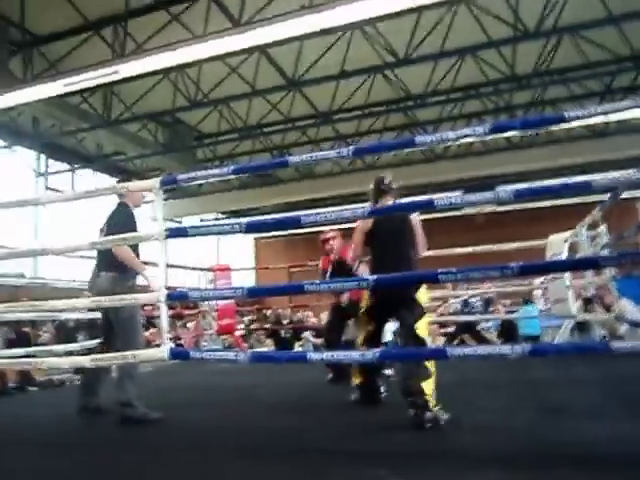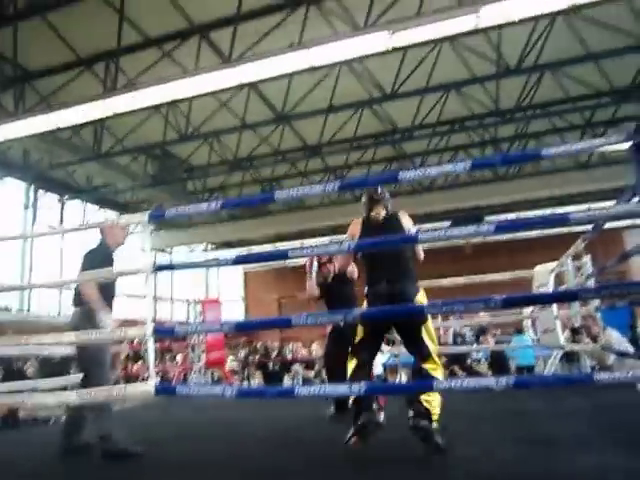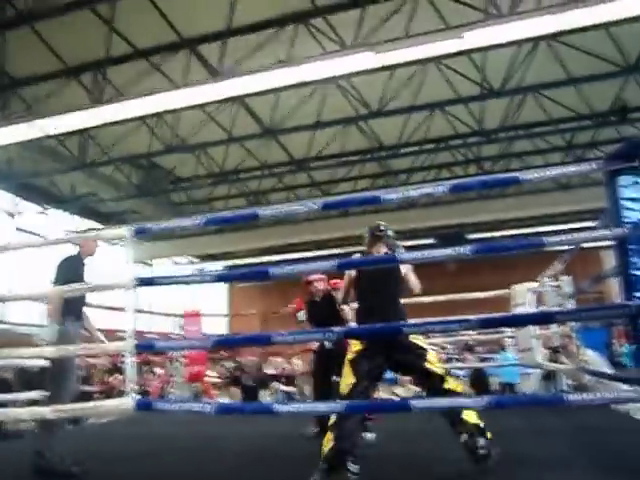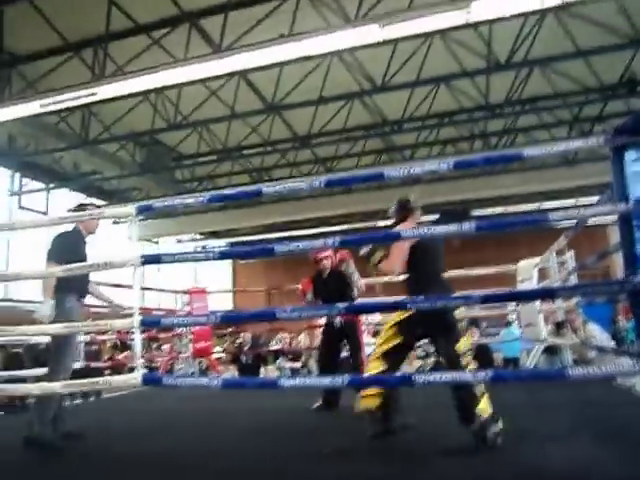
dt=0.2s
person 1, frame 1
left shoulder: (367, 216)
right shoulder: (410, 213)
left elbow: (356, 255)
right elbow: (421, 251)
left hip: (380, 285)
right hip: (409, 283)
left knee: (370, 341)
right knee: (416, 345)
left ankle: (367, 392)
right ankle: (421, 407)
person 1, frame 2
left shoulder: (358, 226)
right shoulder: (402, 219)
left elbow: (343, 262)
right elbow: (419, 256)
left hip: (377, 297)
right hip: (407, 292)
left knee: (361, 357)
right knee: (427, 357)
left ankle: (363, 418)
right ankle: (424, 419)
person 1, frame 3
right shoulder: (399, 261)
left elbow: (343, 297)
right elbow: (416, 289)
left hip: (368, 337)
right hip: (400, 332)
left knee: (352, 400)
right knee: (441, 384)
right ankle: (476, 440)
person 1, frame 4
left shoulder: (405, 230)
left elbow: (395, 269)
left wrist: (375, 257)
right wrist: (384, 255)
right hip: (444, 299)
left knee: (383, 358)
right knee: (460, 365)
left ankle: (382, 418)
right ankle: (485, 425)
person 2, frame 1
left shoulder: (115, 217)
right shoulder: (124, 214)
right elbow: (120, 249)
left wrist: (93, 284)
right wrist: (145, 273)
left hip: (106, 282)
right hip: (119, 281)
left knee: (109, 344)
right knee: (130, 345)
left ankle: (88, 399)
right ankle: (129, 406)
person 2, frame 2
left shoulder: (103, 256)
right shoulder: (99, 253)
right elbow: (85, 283)
right wrist: (104, 313)
left hip: (89, 321)
right hip: (90, 321)
left knee: (90, 380)
right knee: (101, 379)
left ankle: (72, 438)
right ankle: (107, 440)
person 2, frame 3
left shoulder: (76, 268)
right shoulder: (71, 263)
right elbow: (55, 293)
left wrist: (96, 333)
right wrist: (52, 324)
left hip: (68, 330)
right hip: (63, 329)
left knee: (59, 392)
right knee: (63, 391)
left ankle: (44, 453)
right ankle: (44, 456)
person 2, frame 4
left shoulder: (79, 244)
right shoulder: (66, 238)
left elbow: (86, 283)
right elbow: (51, 268)
left wrist: (111, 303)
right wrist: (47, 301)
left hip: (72, 306)
right hip: (64, 304)
left knee: (62, 367)
right knee: (60, 367)
left ankle: (56, 426)
right ankle: (39, 429)
person 3, frame 1
left shoulder: (349, 255)
right shoulder: (326, 262)
left wrist: (352, 262)
right wrist: (325, 272)
left hip: (357, 299)
right hip: (341, 302)
right knee: (330, 335)
right ankle: (339, 371)
person 3, frame 2
left shoulder: (345, 276)
right shoulder: (322, 285)
left elbow: (354, 274)
right elbow: (311, 293)
right wrist: (312, 269)
left hip: (354, 324)
right hip: (338, 327)
right knee: (332, 363)
left ankle: (375, 403)
right ankle: (340, 405)
person 3, frame 3
left shoulder: (333, 297)
right shoulder: (309, 305)
left elbow: (348, 319)
right elbow: (309, 328)
left wrist: (339, 301)
right wrist: (300, 316)
left hip: (340, 344)
right hip: (324, 346)
right knee: (320, 384)
right ankle: (323, 425)
person 3, frame 4
left shoulder: (342, 273)
right shoulder: (315, 280)
left elbow: (361, 289)
right elbow: (315, 305)
left wrist: (352, 271)
right wrist: (308, 296)
left hip: (350, 320)
right hip: (332, 322)
left knee: (357, 359)
right knee: (326, 360)
right ankle: (329, 400)
